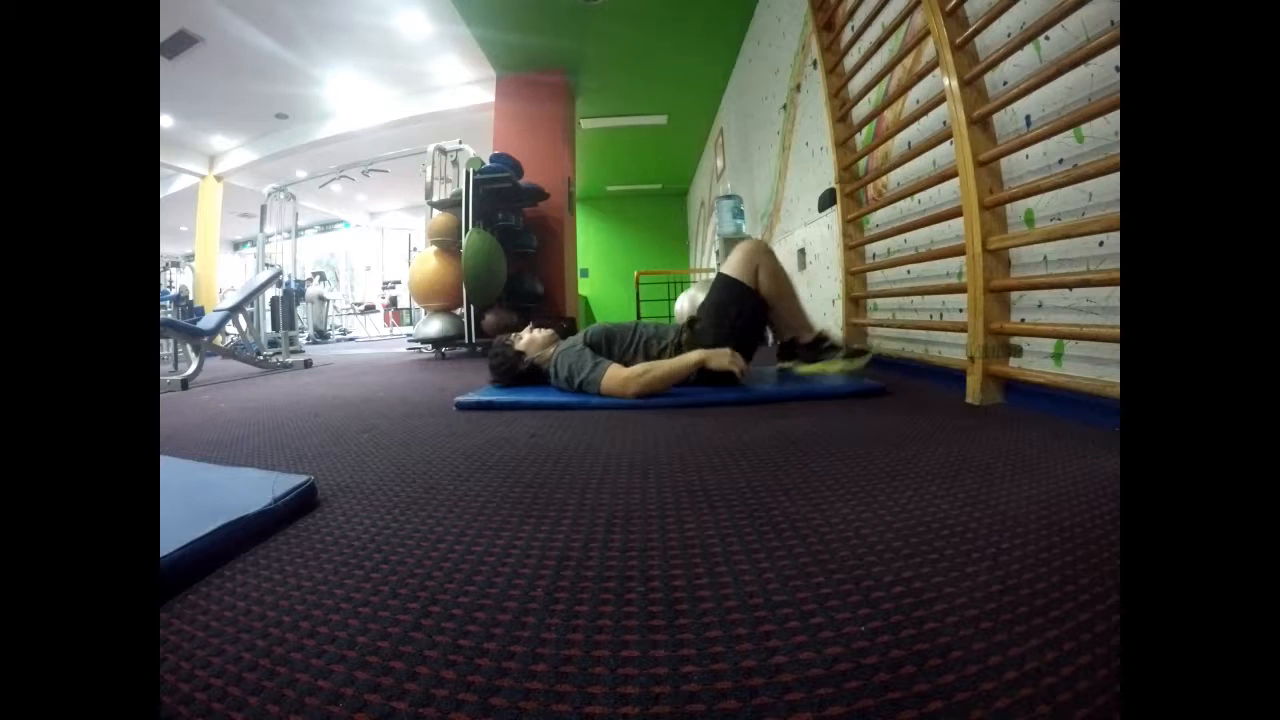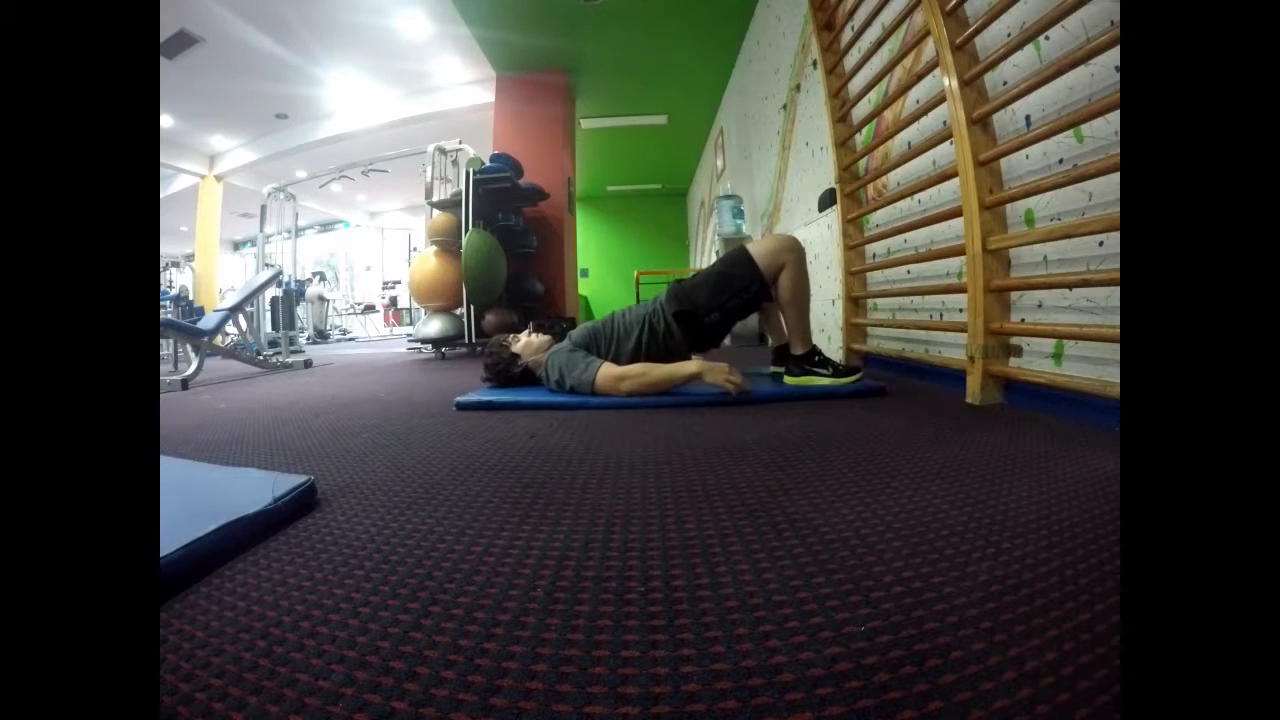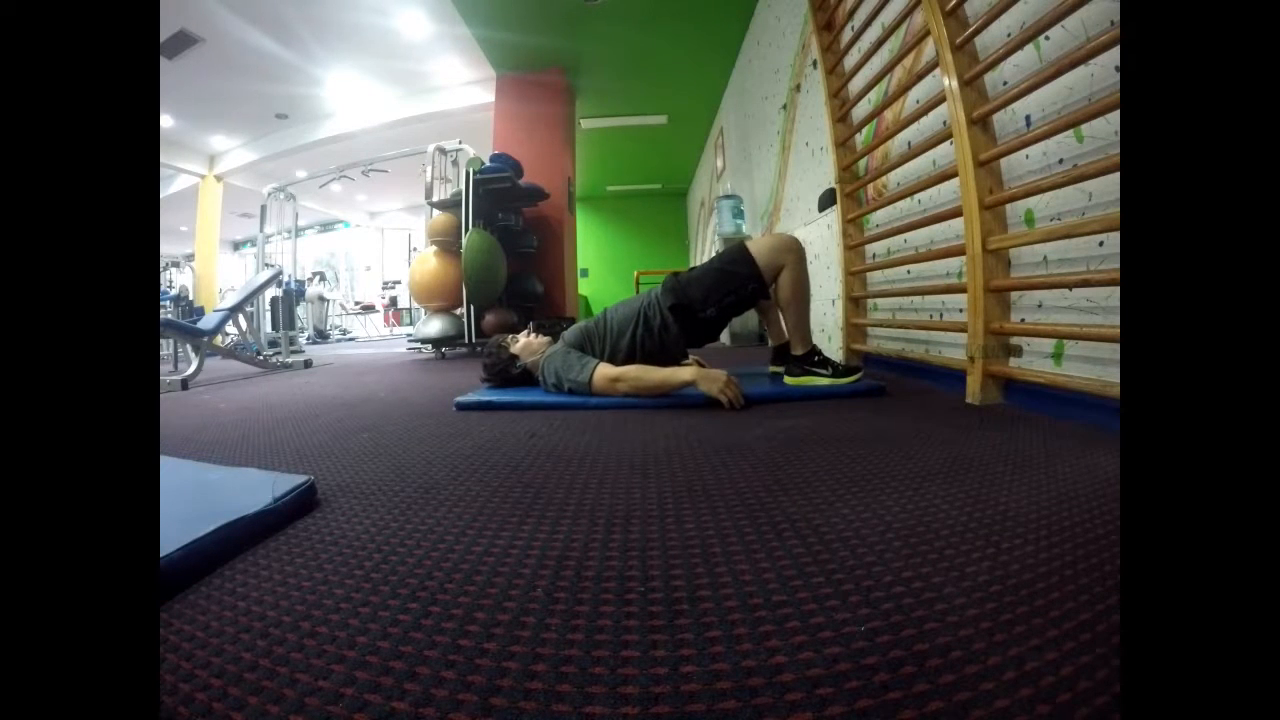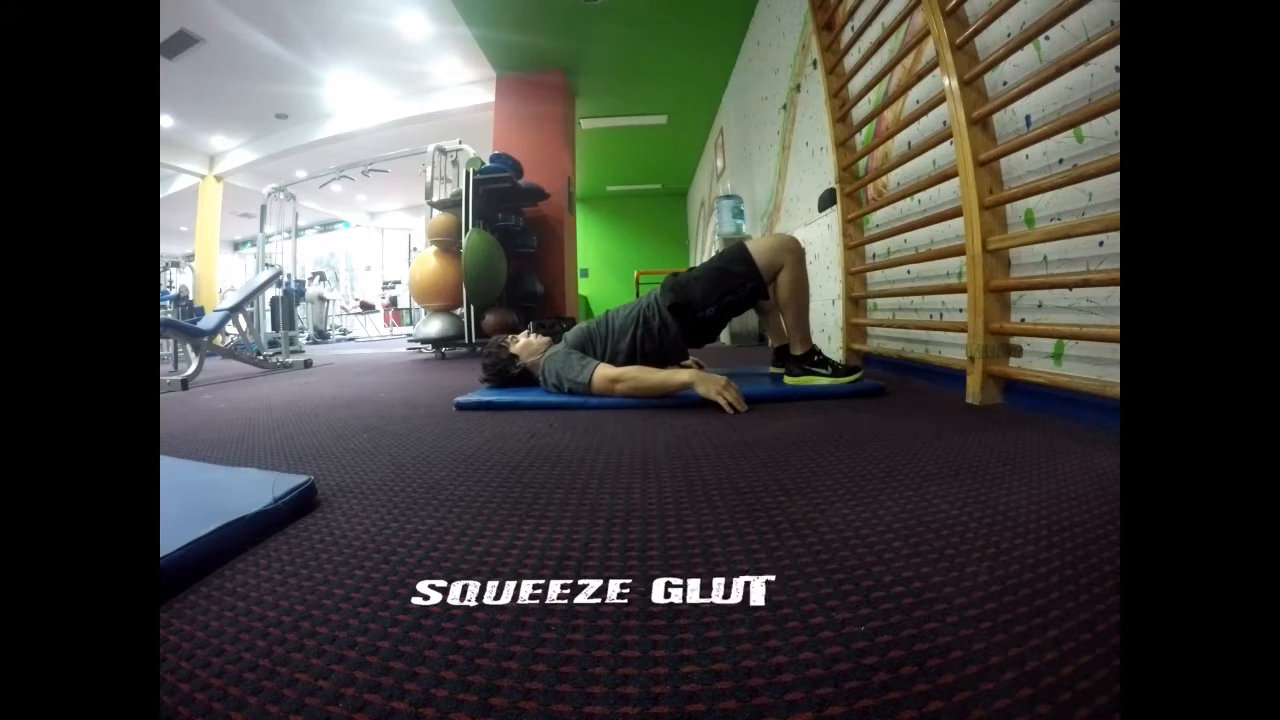
dt=0.7s
person 1, frame 1
left shoulder: (566, 354)
right shoulder: (568, 363)
right elbow: (628, 383)
right wrist: (702, 356)
left hip: (690, 339)
right hip: (702, 347)
left knee: (751, 265)
right knee: (751, 251)
left ankle: (792, 348)
right ankle: (812, 346)
person 1, frame 2
left shoulder: (559, 359)
right shoulder: (560, 365)
right elbow: (621, 380)
right wrist: (698, 368)
left hip: (672, 315)
right hip: (679, 316)
left knee: (765, 266)
right knee: (786, 249)
left ankle: (784, 355)
right ankle: (802, 360)
person 1, frame 3
left shoulder: (557, 355)
right shoulder: (556, 367)
right elbow: (616, 380)
right wrist: (692, 374)
left hip: (669, 314)
right hip: (675, 313)
left knee: (765, 264)
right knee: (786, 249)
left ankle: (783, 354)
right ankle: (802, 361)
person 1, frame 4
left shoulder: (557, 356)
right shoulder: (556, 367)
right elbow: (614, 380)
right wrist: (691, 377)
left hip: (669, 312)
left knee: (762, 266)
right knee: (785, 248)
left ankle: (784, 354)
right ankle: (802, 360)
